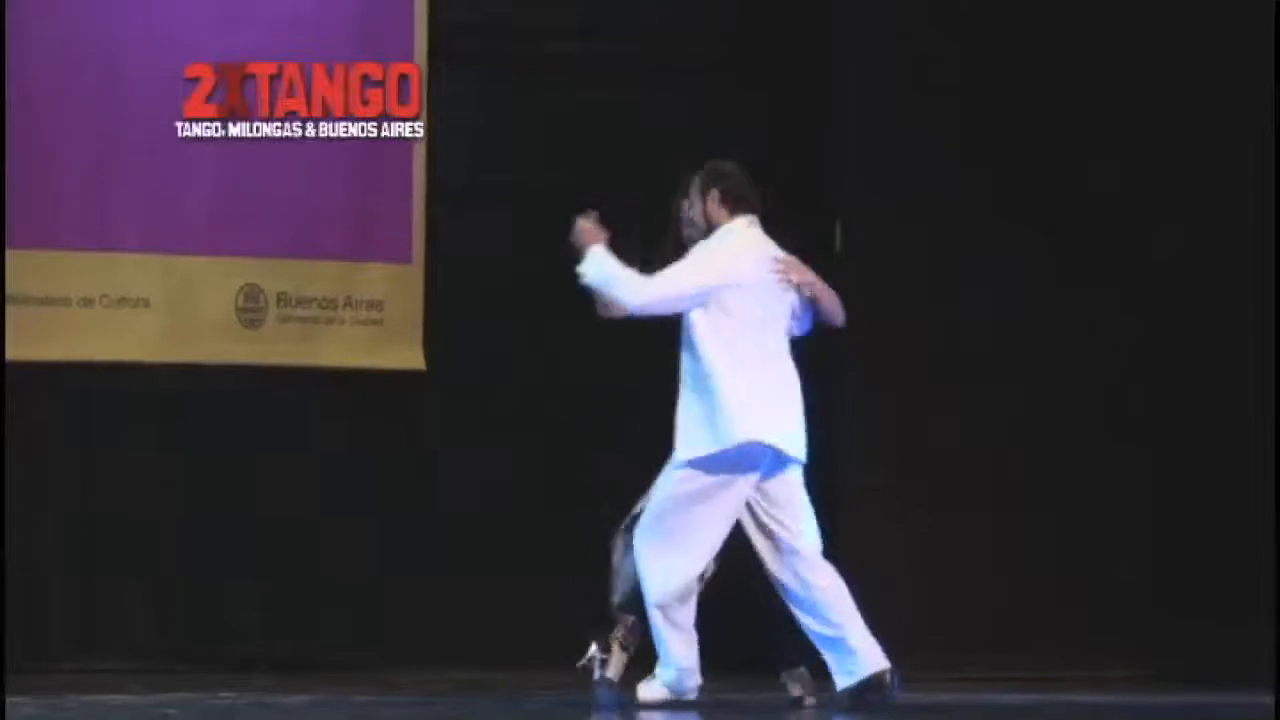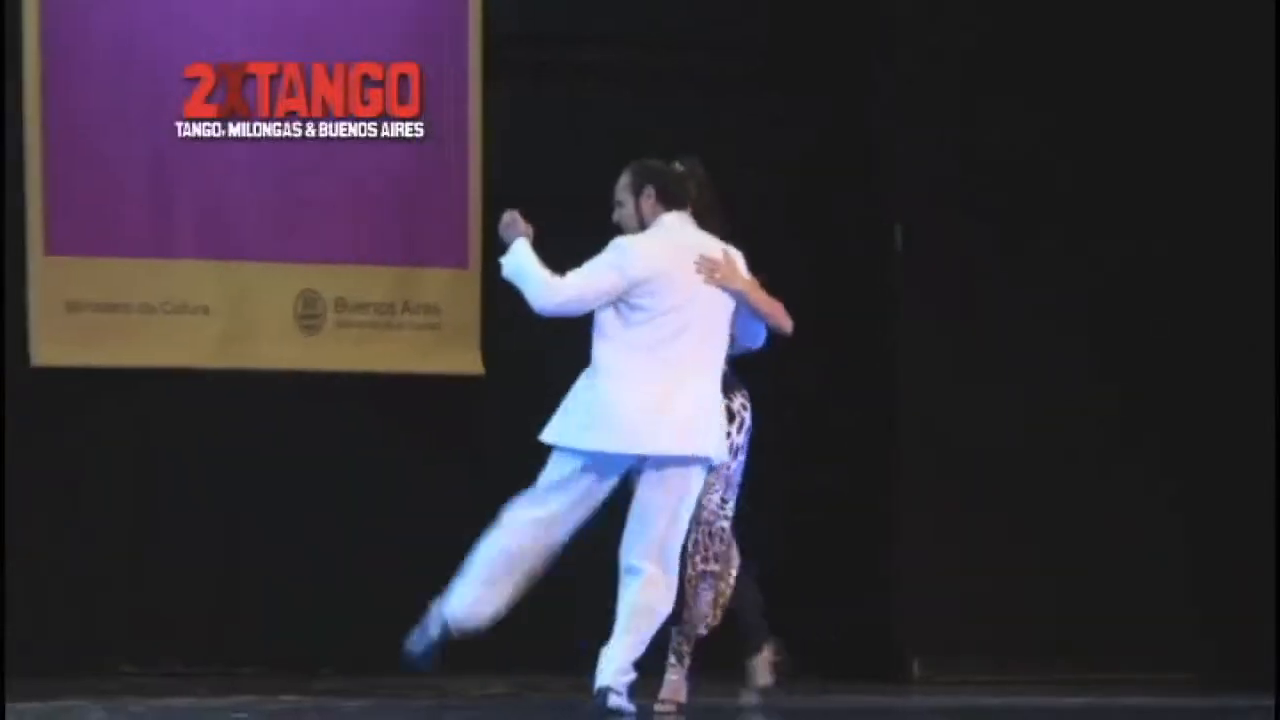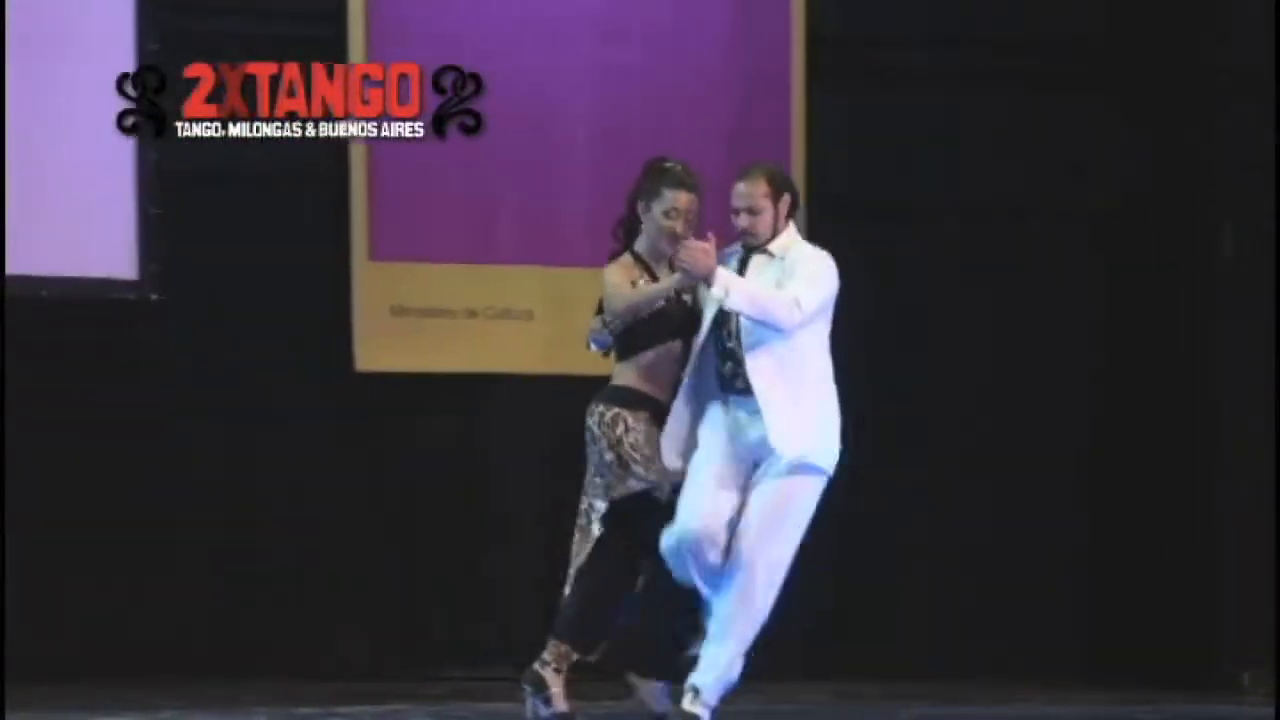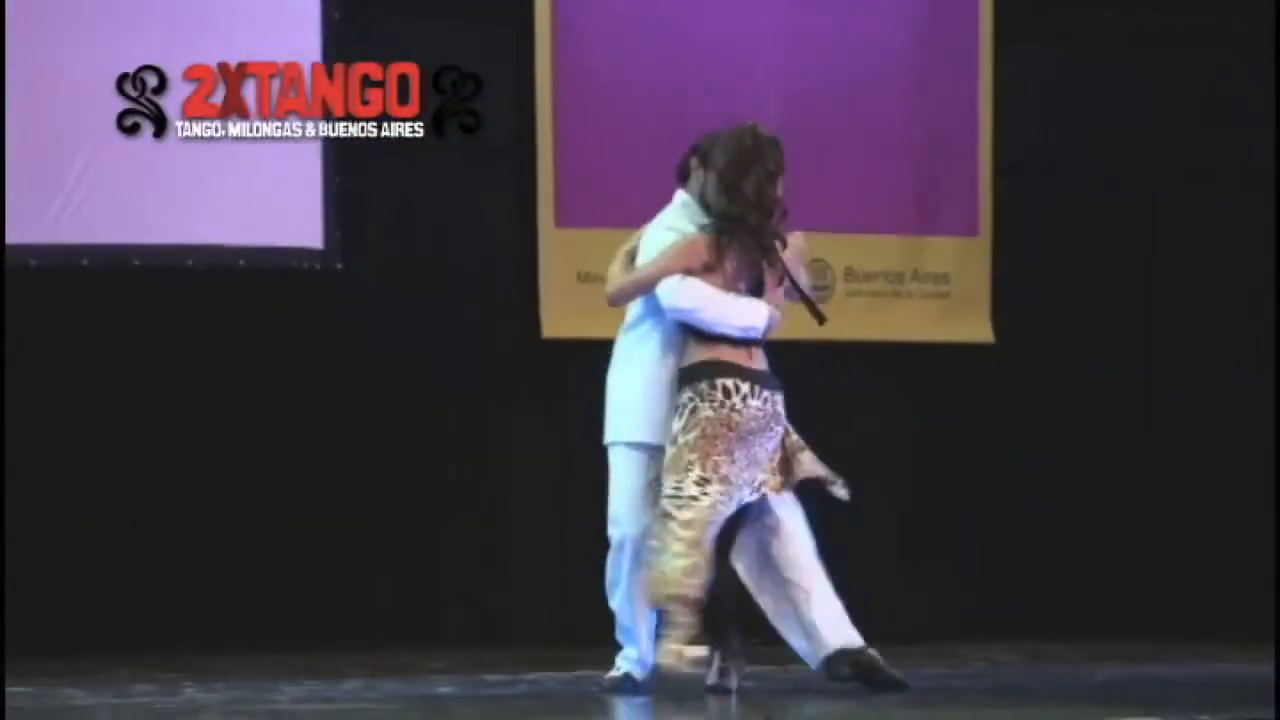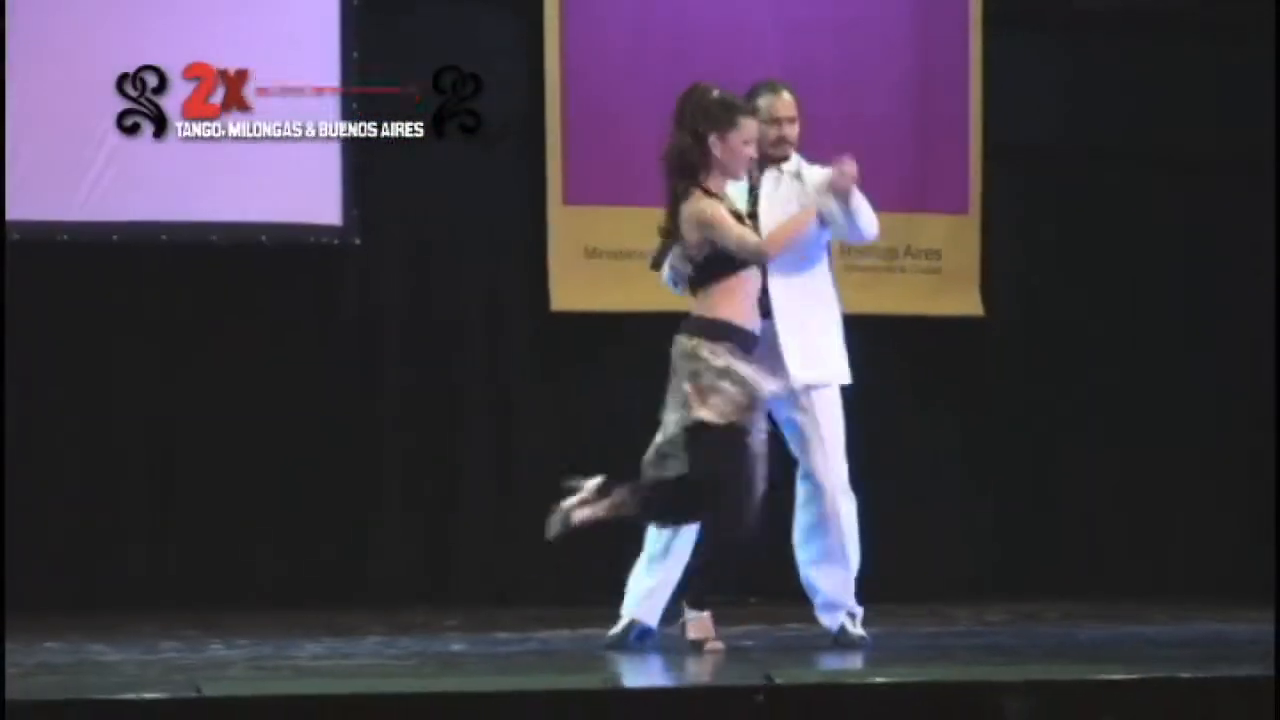
dt=1s
person 1, frame 1
left shoulder: (718, 255)
right shoulder: (776, 259)
left elbow: (644, 297)
right elbow: (803, 320)
left wrist: (594, 253)
left hip: (729, 426)
right hip: (772, 428)
left knee: (659, 546)
right knee: (798, 559)
left ankle: (676, 674)
right ankle: (866, 665)
person 1, frame 2
left shoulder: (634, 253)
right shoulder: (728, 261)
left elbow: (554, 297)
right elbow: (751, 336)
left wrist: (518, 246)
left hip: (613, 416)
right hip: (685, 430)
left knee: (540, 521)
right knee: (650, 564)
left ankle: (455, 615)
person 1, frame 3
left shoulder: (814, 265)
right shoulder: (730, 262)
left elbow: (787, 314)
right elbow: (693, 330)
left wrist: (717, 277)
left hip: (797, 428)
right hip: (730, 419)
left knee: (753, 559)
right knee: (694, 533)
person 1, frame 4
right shoulder: (669, 233)
right elbow: (678, 296)
right wrist: (759, 315)
right hip: (652, 411)
left knee: (771, 523)
right knee: (635, 535)
left ankle: (836, 647)
right ankle: (635, 657)
person 1, frame 5
left shoulder: (817, 183)
right shoulder: (720, 195)
left elbow: (860, 230)
right elbow: (681, 270)
left wrist: (850, 196)
right wrist: (678, 264)
left hip: (804, 358)
left knee: (827, 483)
left ankle: (841, 613)
right ankle: (642, 609)
person 2, frame 1
left shoulder: (767, 267)
left elbow: (835, 317)
right elbow: (612, 307)
left wrist: (808, 280)
left ankle: (796, 672)
right ankle: (615, 652)
person 2, frame 2
left shoulder: (717, 265)
left elbow: (781, 323)
left wrist: (736, 284)
left hip: (717, 408)
left knee: (702, 541)
right knee: (698, 541)
left ankle: (678, 674)
right ankle: (756, 648)
person 2, frame 3
left shoulder: (678, 273)
right shoulder: (620, 271)
right elbow: (624, 307)
right wrist: (679, 280)
left hip: (660, 422)
right hip: (624, 417)
left knee: (610, 554)
left ankle: (553, 670)
right ankle: (651, 673)
person 2, frame 4
left shoulder: (701, 249)
right shoulder: (779, 256)
left hip: (709, 396)
right hip: (762, 398)
left knee: (683, 516)
left ankle: (680, 631)
person 2, frame 5
left shoulder: (707, 206)
right shoulder: (704, 209)
left elbow: (682, 263)
right elbow: (763, 249)
right wrist: (822, 200)
left hip: (723, 356)
right hip: (718, 357)
right knee: (731, 496)
left ankle: (608, 495)
